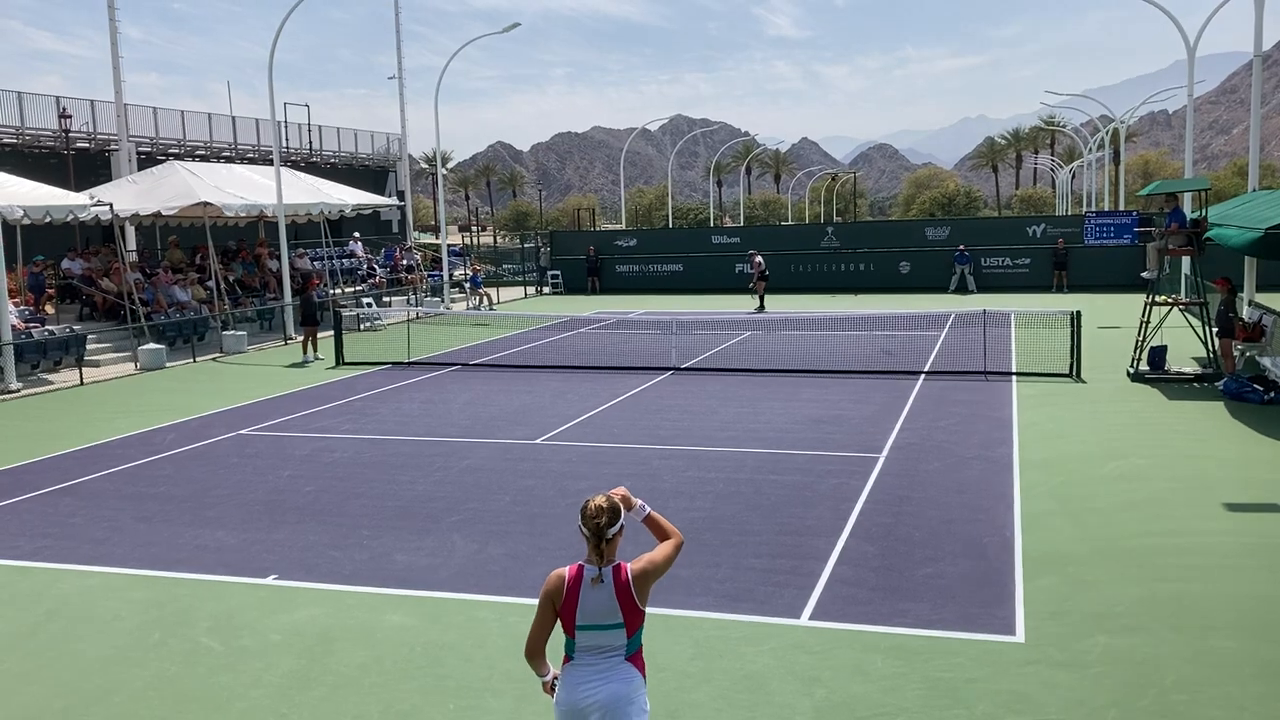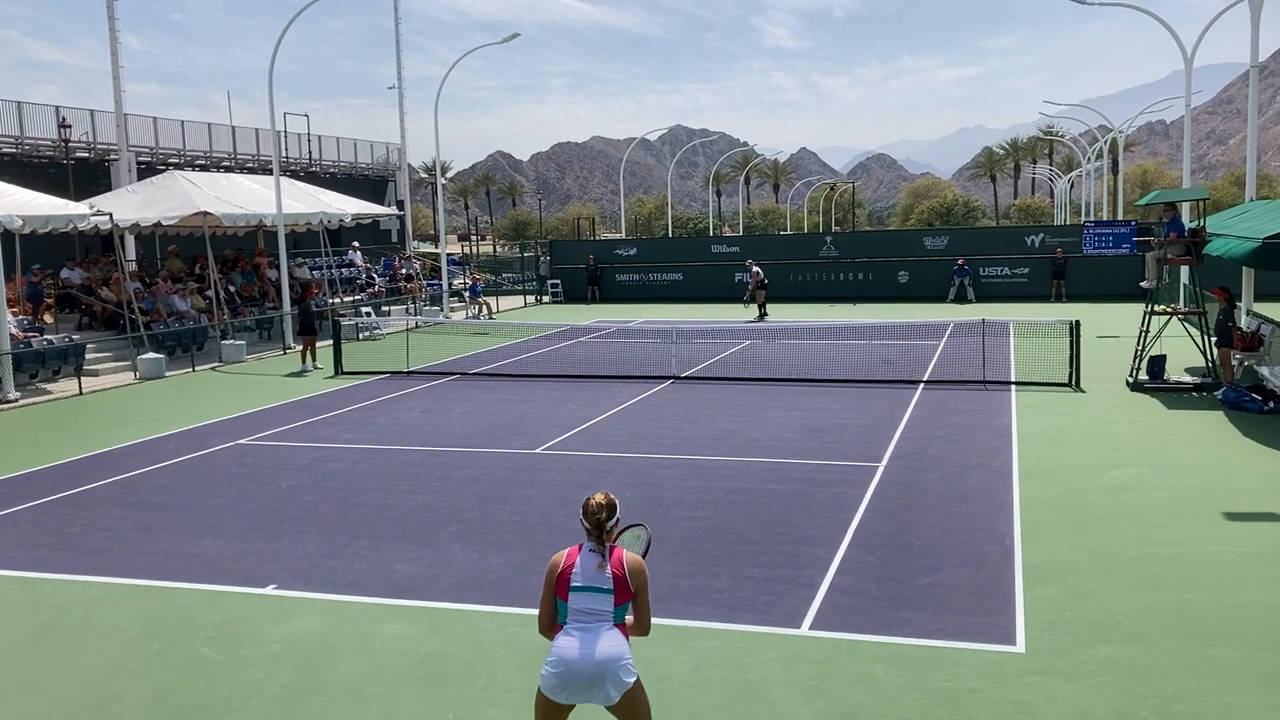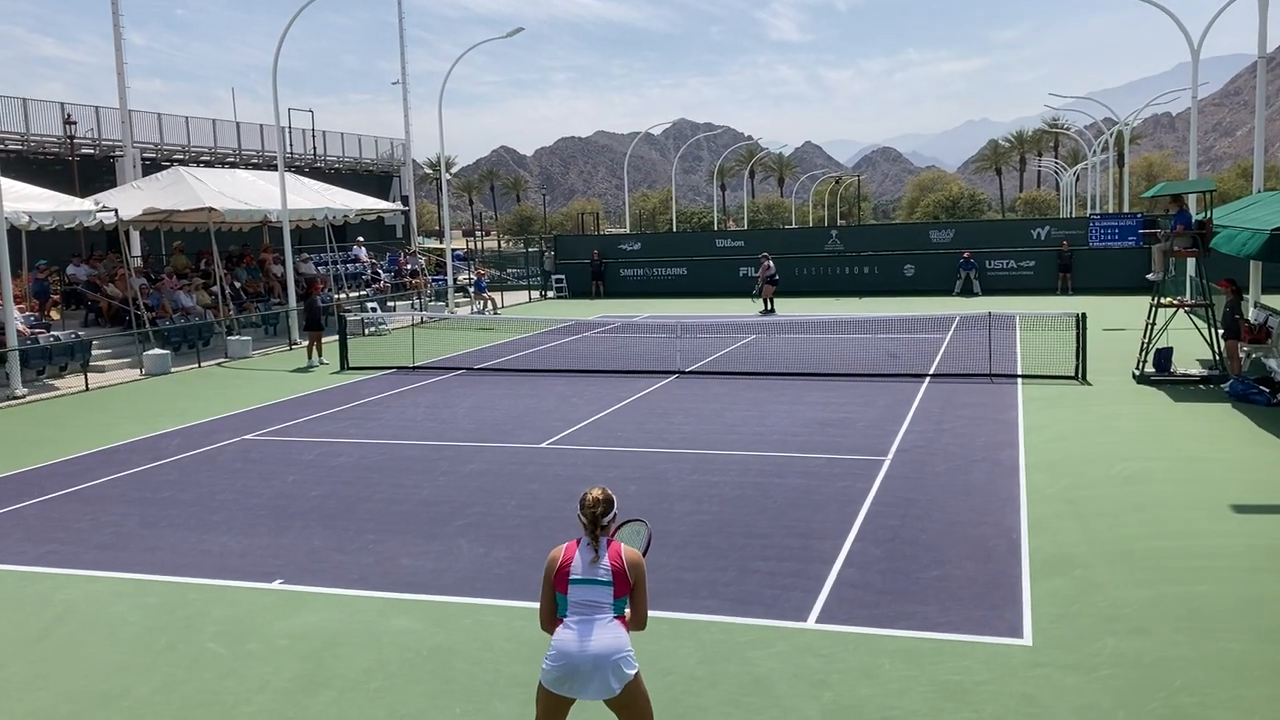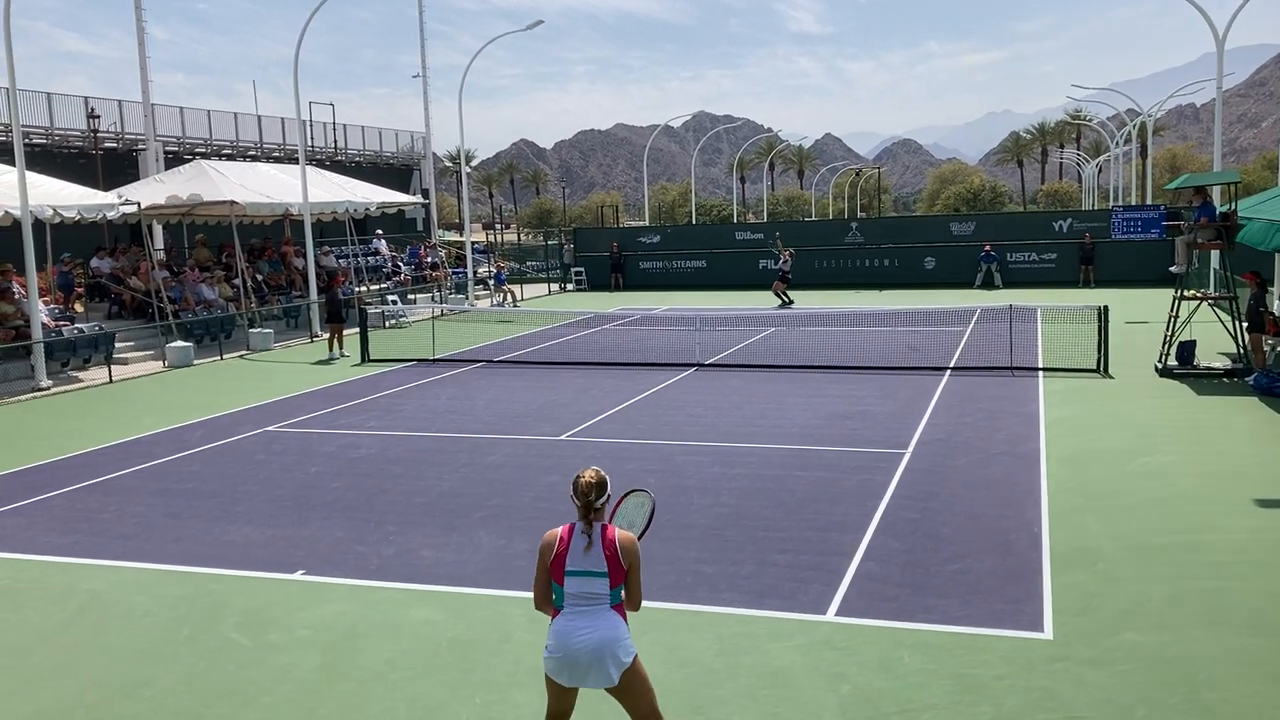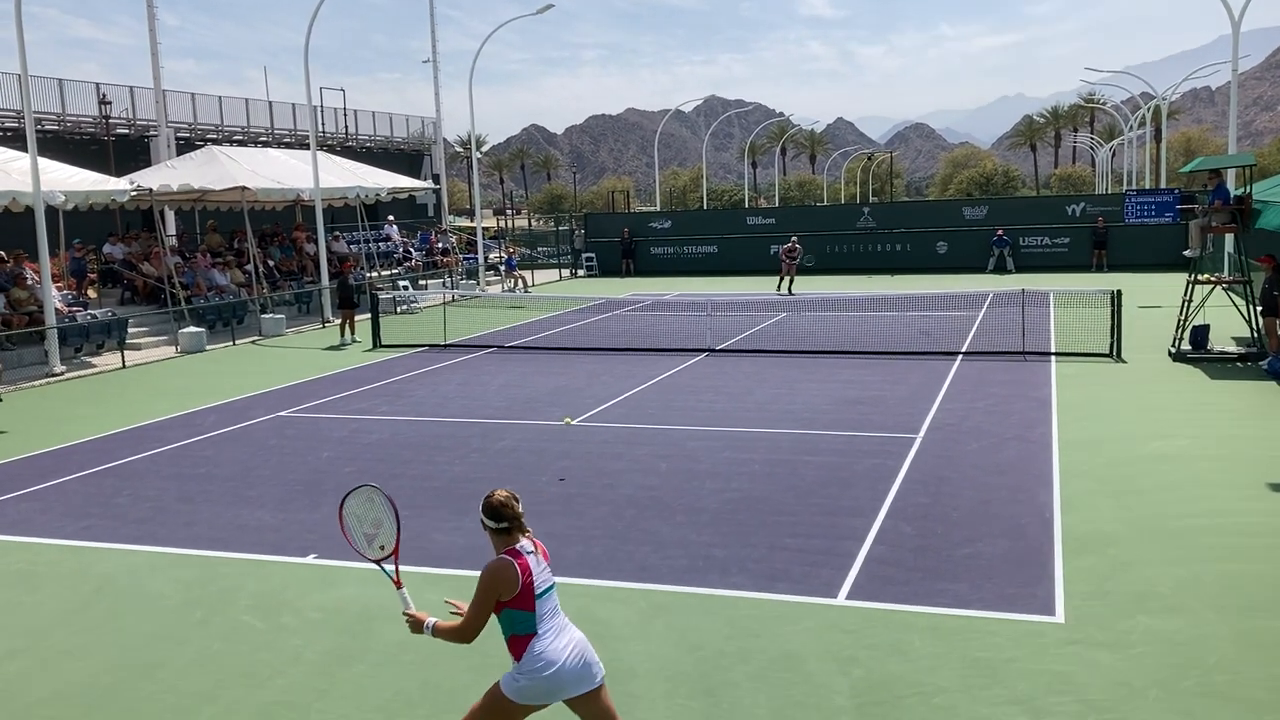
dt=1s
person 1, frame 1
left shoulder: (559, 581)
right shoulder: (638, 576)
left elbow: (533, 652)
right elbow: (675, 539)
left wrist: (546, 675)
right wrist: (635, 506)
left hip: (573, 698)
right hip: (622, 700)
person 1, frame 2
left shoulder: (559, 560)
right shoulder: (633, 564)
left elbow: (545, 626)
right elbow: (642, 627)
left hip: (562, 660)
right hip: (612, 662)
person 1, frame 3
left shoulder: (558, 555)
right shoulder: (631, 558)
left elbow: (546, 622)
right elbow: (639, 622)
left hip: (563, 654)
right hip: (613, 655)
person 1, frame 4
left shoulder: (552, 540)
right shoulder: (626, 542)
left elbow: (541, 603)
right elbow: (634, 603)
left hip: (562, 641)
right hip: (612, 642)
person 1, frame 5
left shoulder: (498, 569)
right shoulder: (536, 547)
left elbow: (466, 634)
left wrist: (428, 624)
right wrist: (472, 611)
left hip: (540, 671)
right hip: (579, 655)
